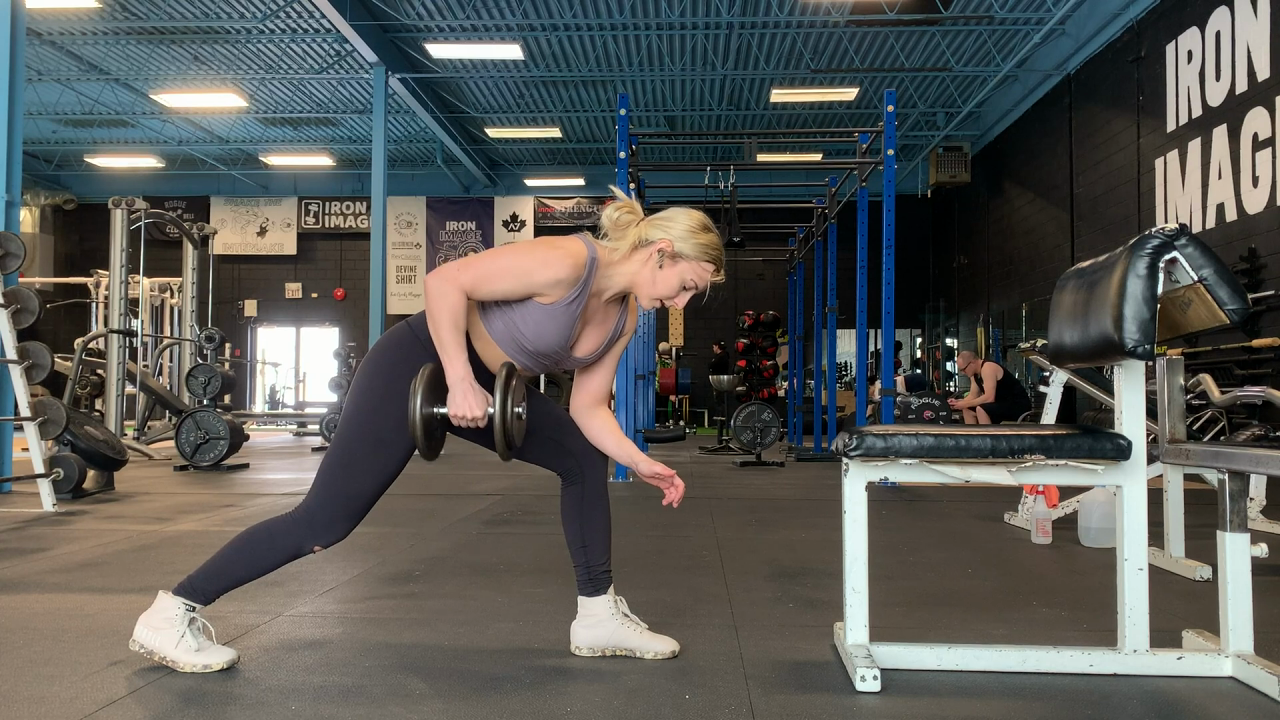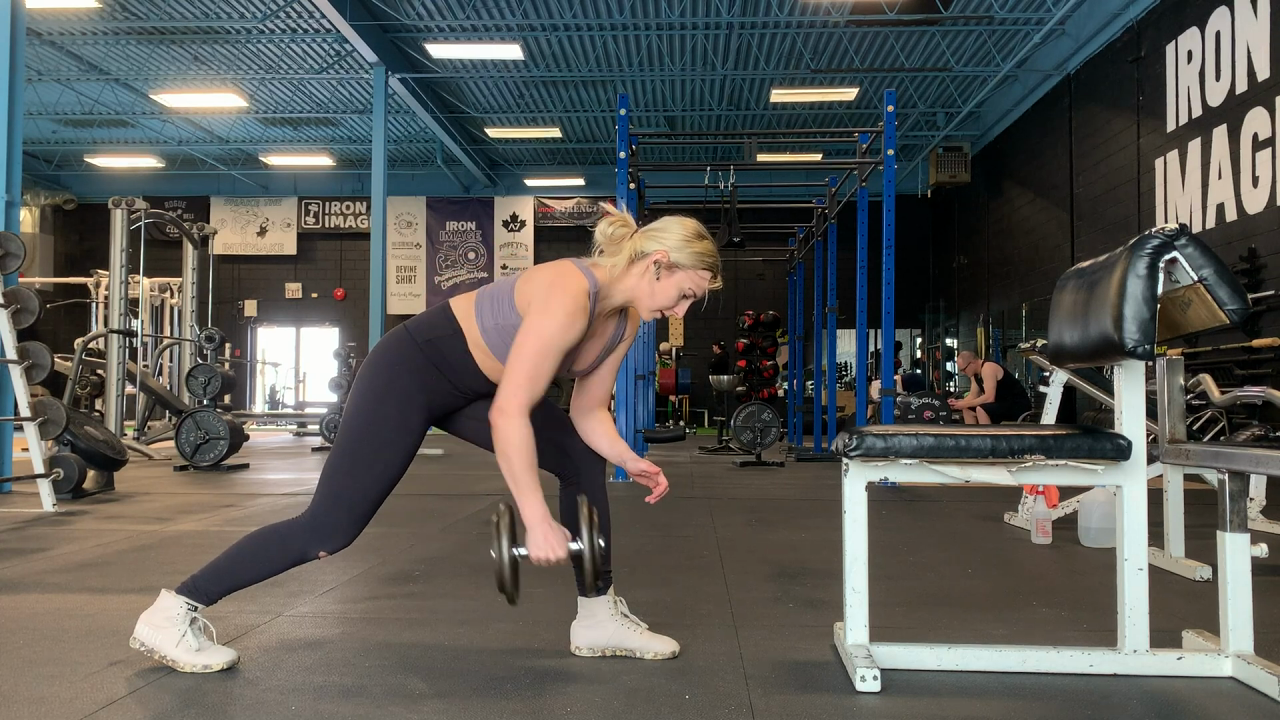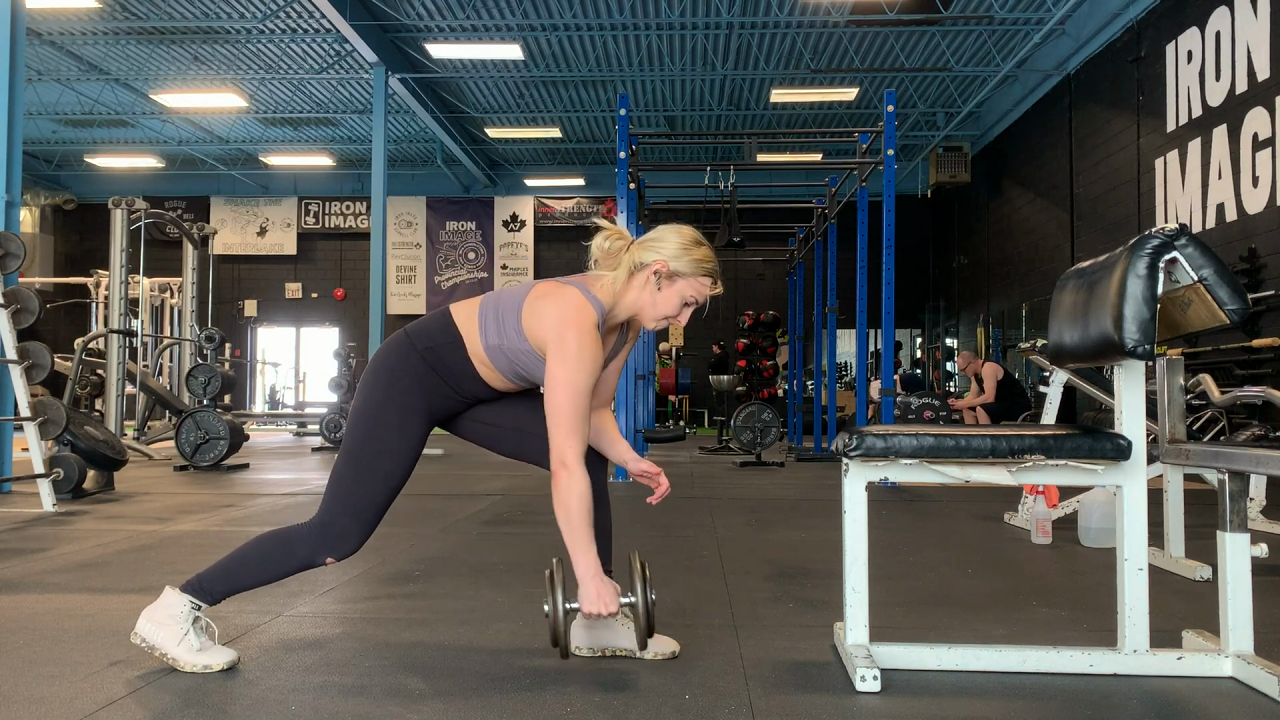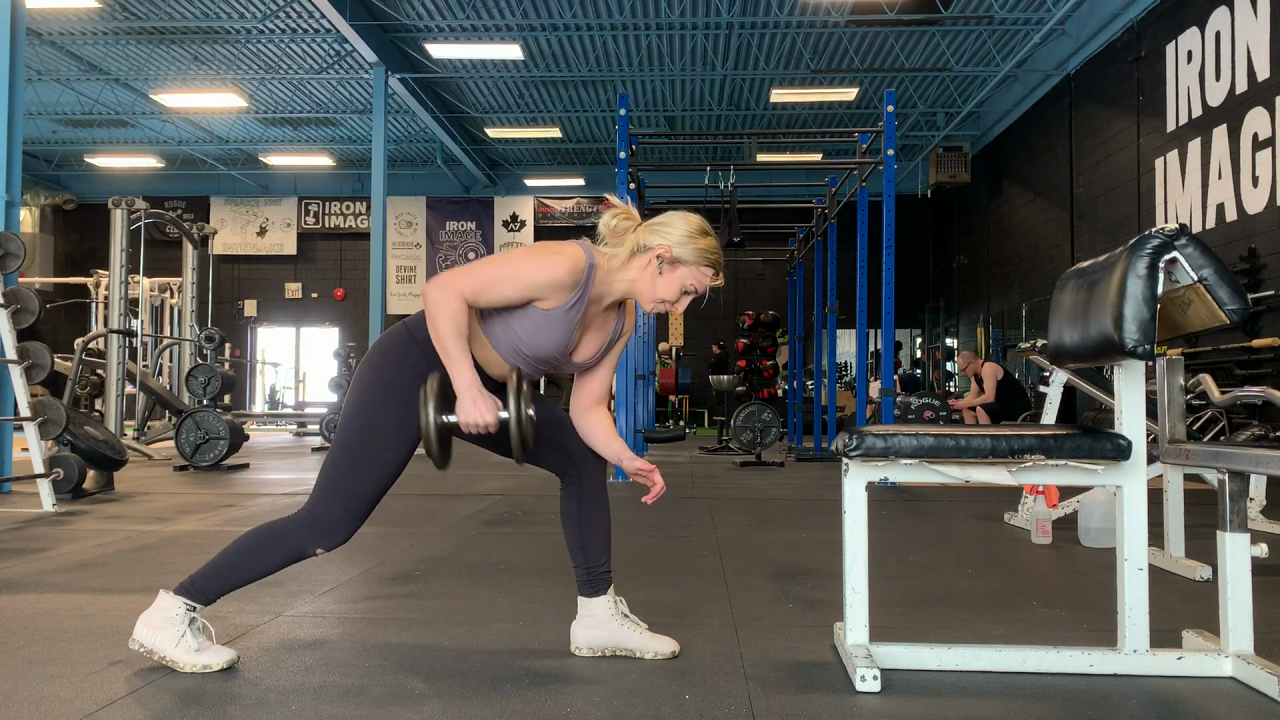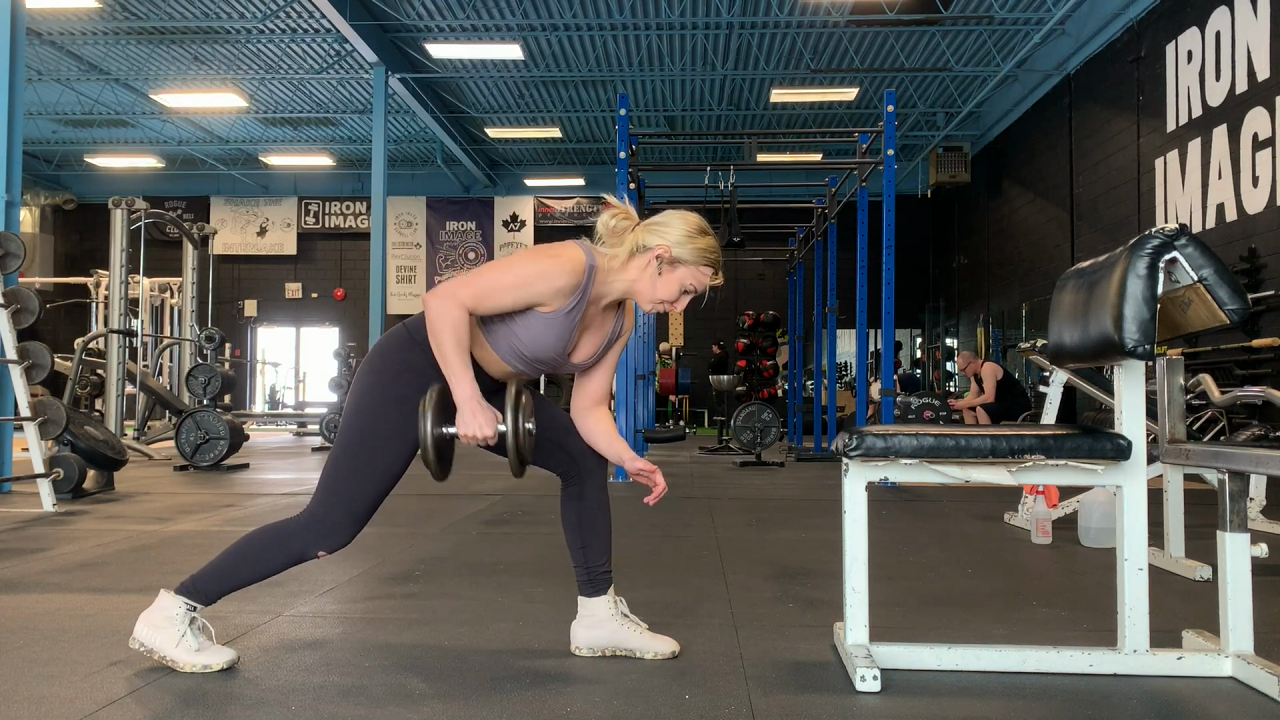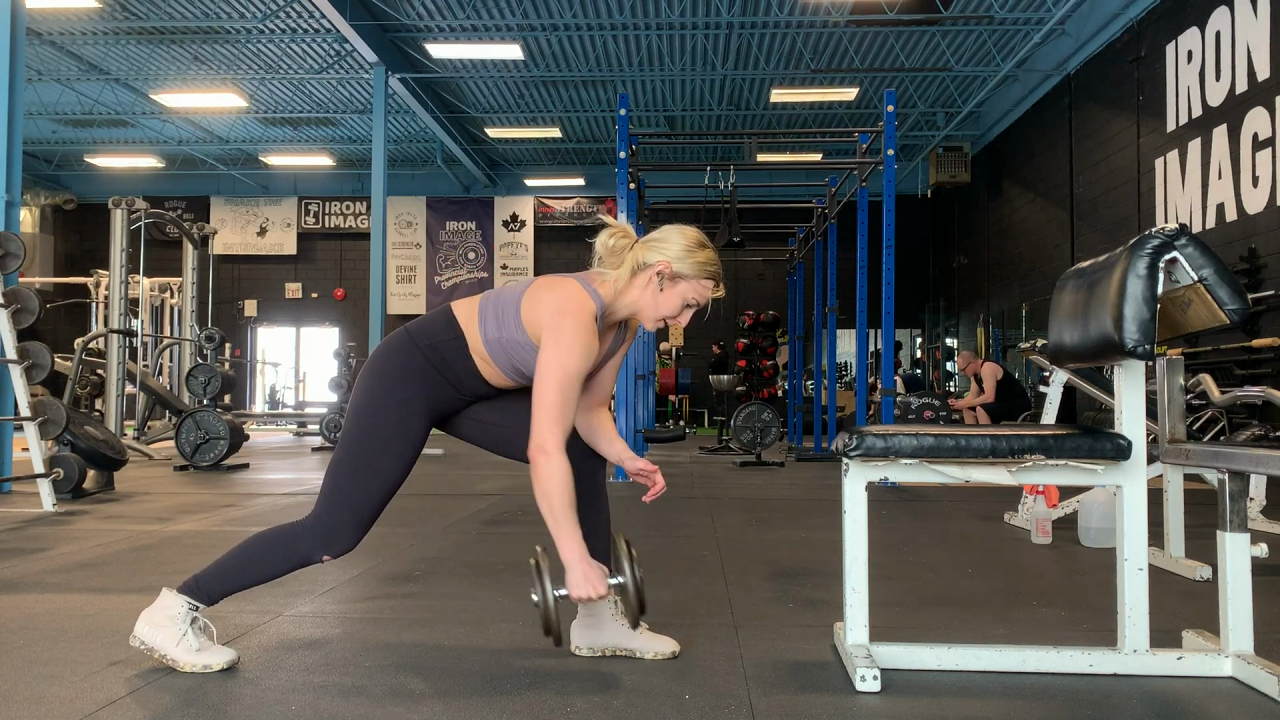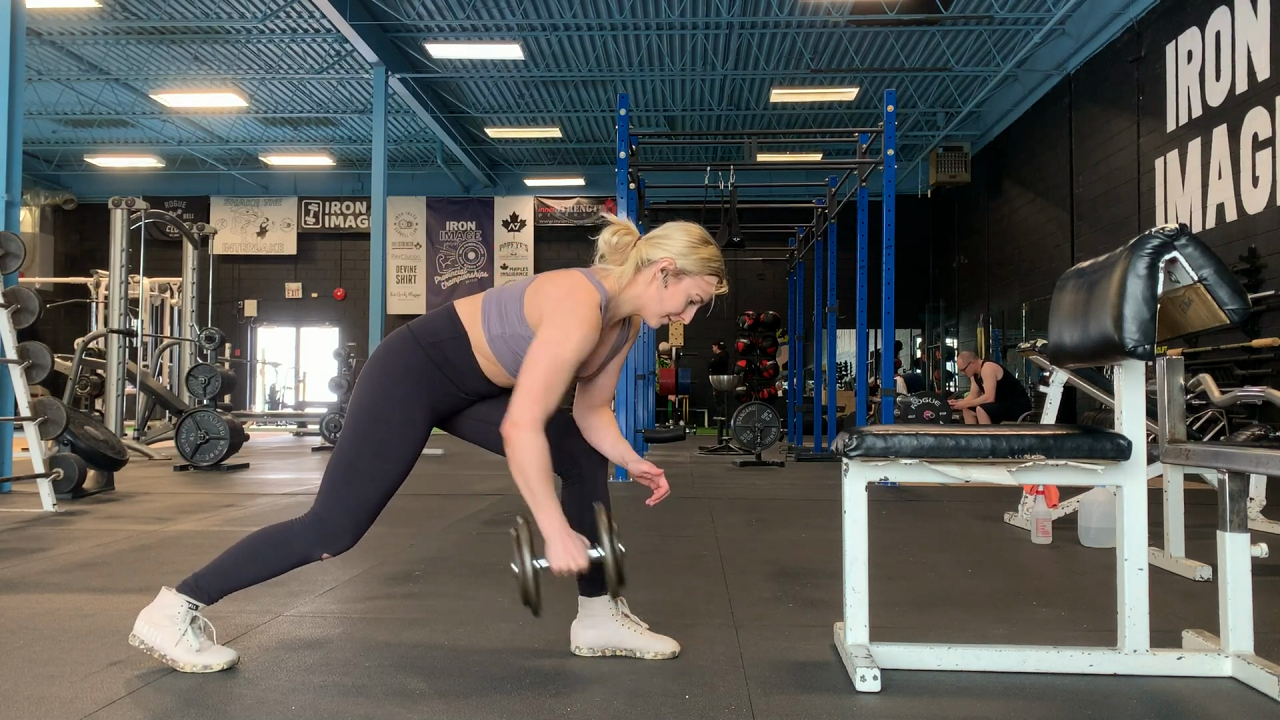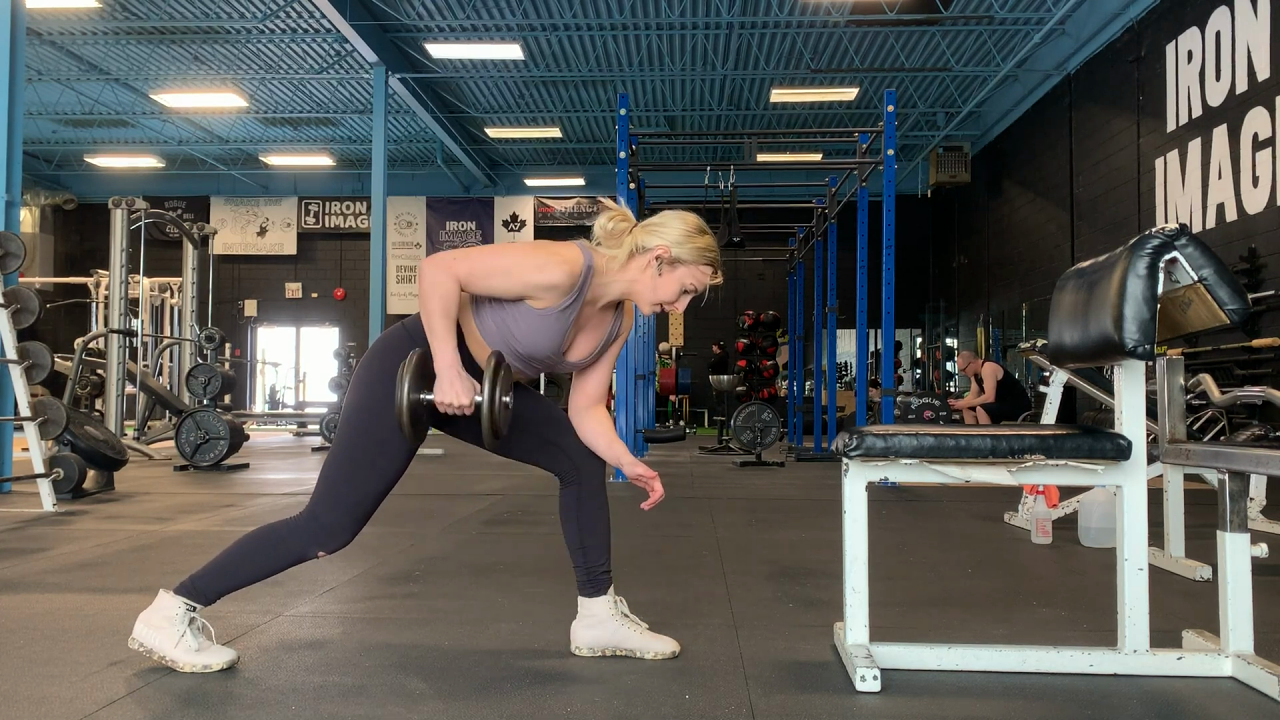
dt=0.5s
person 1, frame 1
left shoulder: (624, 315)
right shoulder: (566, 260)
left elbow: (589, 408)
right elbow: (444, 280)
left wrist: (639, 461)
right wrist: (459, 381)
left hip: (481, 382)
right hip: (417, 365)
left knee: (584, 460)
right knee: (325, 520)
left ankle: (598, 617)
right ankle: (170, 614)
person 1, frame 2
left shoulder: (625, 320)
right shoulder: (569, 294)
left elbow: (587, 409)
right elbow: (510, 414)
left wrist: (628, 459)
right wrist: (537, 522)
left hip: (469, 386)
right hip: (412, 369)
left knee: (584, 461)
right knee: (331, 526)
left ankle: (598, 619)
right ankle: (171, 613)
person 1, frame 3
left shoulder: (626, 323)
right shoulder: (576, 322)
left elbow: (590, 413)
right elbow: (564, 465)
left wrist: (632, 461)
right wrist: (590, 577)
left hip: (476, 387)
right hip: (412, 375)
left knee: (594, 458)
right knee: (338, 534)
left ankle: (596, 623)
right ankle: (174, 611)
person 1, frame 4
left shoulder: (622, 319)
right shoulder: (565, 266)
left elbow: (588, 408)
right elbow: (444, 288)
left wrist: (627, 459)
right wrist: (467, 387)
left hip: (486, 383)
right hip: (415, 366)
left knee: (585, 461)
right knee: (329, 523)
left ankle: (597, 617)
right ankle: (169, 614)
person 1, frame 5
left shoulder: (622, 316)
right shoulder: (564, 268)
left elbow: (589, 407)
right elbow: (445, 299)
left wrist: (629, 459)
right wrist: (467, 400)
left hip: (480, 382)
right hip: (415, 366)
left knee: (585, 460)
right knee: (331, 525)
left ankle: (598, 617)
right ankle: (170, 612)
person 1, frame 6
left shoulder: (623, 322)
right shoulder: (575, 314)
left elbow: (588, 411)
right elbow: (545, 451)
left wrist: (627, 459)
right wrist: (575, 563)
left hip: (473, 385)
right hip: (413, 371)
left knee: (589, 460)
right knee: (335, 530)
left ankle: (595, 622)
right ankle: (172, 613)
person 1, frame 7
left shoulder: (626, 322)
right shoulder: (580, 306)
left elbow: (590, 411)
right elbow: (521, 430)
left wrist: (633, 462)
right wrist: (557, 534)
left hip: (475, 386)
right hip: (414, 371)
left knee: (589, 459)
right knee: (334, 526)
left ankle: (598, 617)
right ankle: (171, 612)
person 1, frame 8
left shoulder: (620, 318)
right shoulder: (562, 267)
left elbow: (585, 408)
right elbow: (439, 268)
left wrist: (628, 462)
right wrist: (449, 369)
left hip: (481, 380)
left knee: (583, 461)
right knee: (330, 525)
left ankle: (598, 617)
right ankle: (168, 613)
